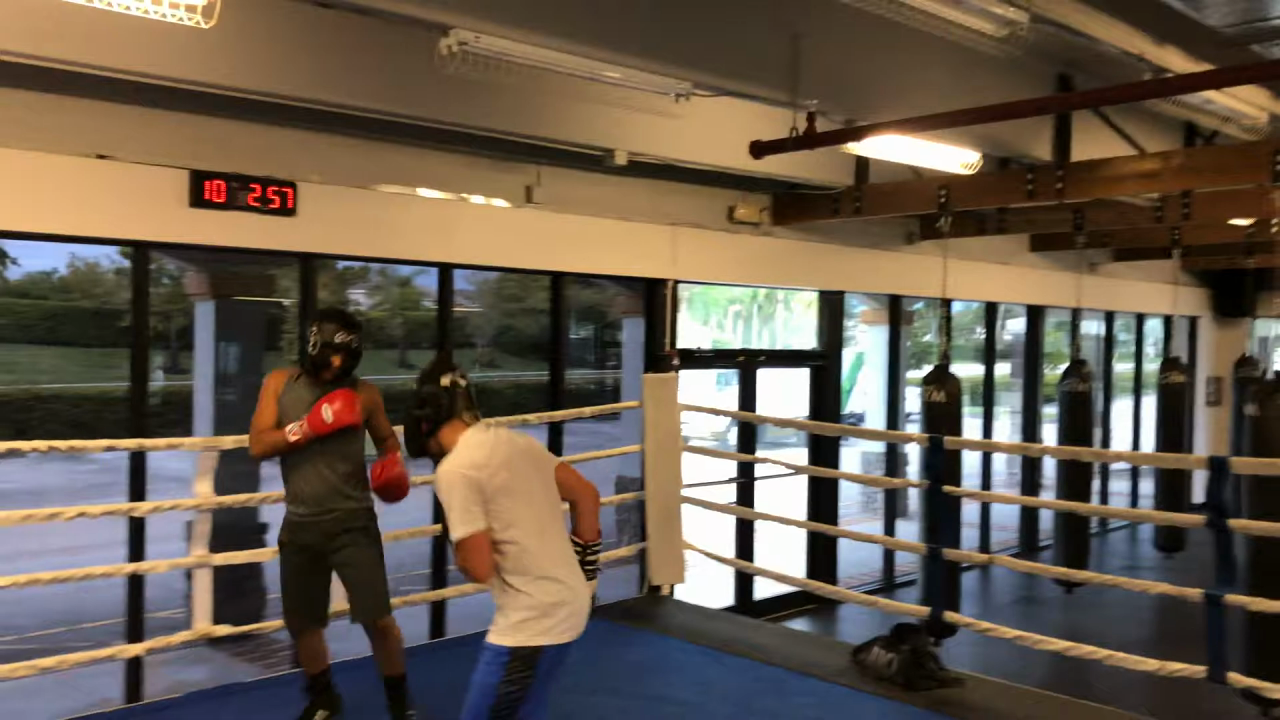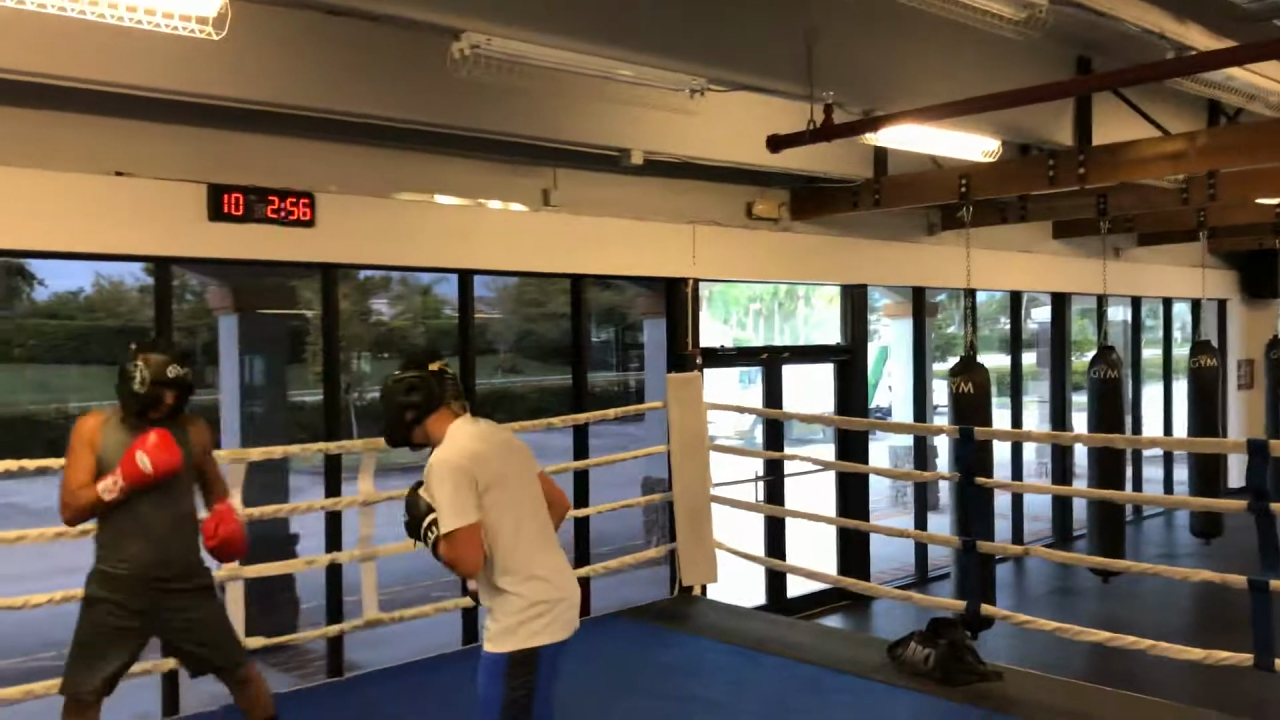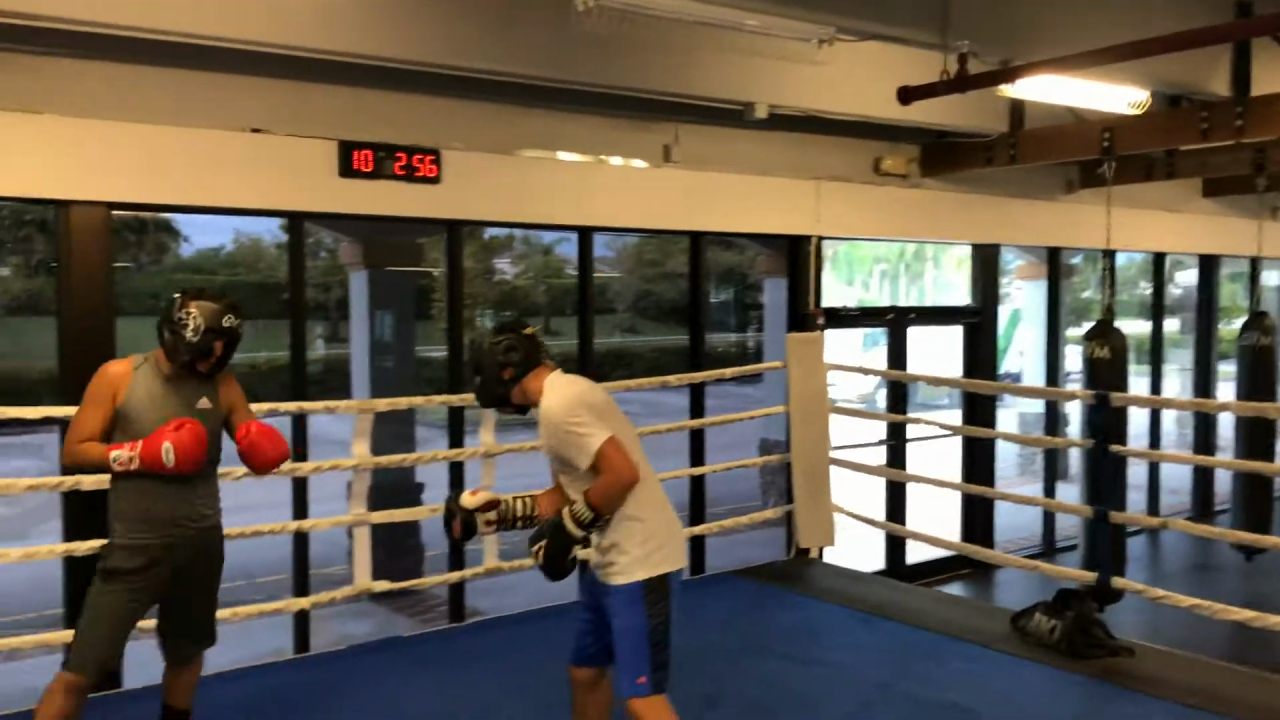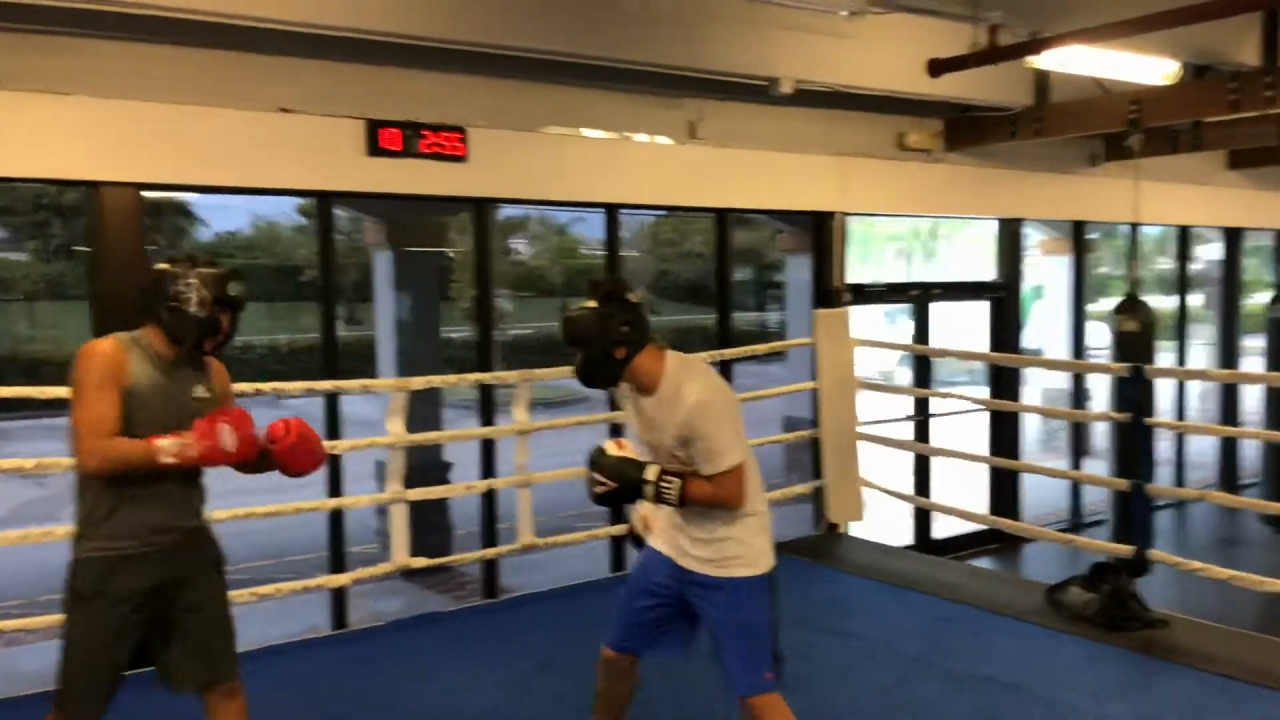
dt=0.5s
person 1, frame 1
left shoulder: (364, 394)
right shoulder: (279, 383)
left elbow: (388, 443)
right elbow: (257, 445)
left wrist: (393, 467)
right wrist: (311, 424)
left hip: (351, 522)
right hip: (301, 524)
left knee: (378, 620)
right knee: (303, 623)
person 1, frame 2
left shoulder: (191, 430)
right shoulder: (93, 428)
left elbow: (214, 487)
right elbow: (72, 509)
left wrist: (225, 518)
right wrist: (126, 476)
left hip: (184, 580)
right hip: (119, 584)
left knee: (239, 671)
person 1, frame 3
left shoulder: (223, 387)
right shoulder: (118, 376)
left elbow: (260, 454)
right elbow: (72, 452)
left wrist: (264, 448)
right wrist: (141, 454)
left hip: (200, 546)
right hip: (134, 550)
left knee: (187, 654)
right knee: (81, 673)
person 1, frame 4
left shoulder: (210, 372)
right shoulder: (106, 357)
left elbow: (239, 449)
right elbow: (93, 456)
left wrist: (277, 447)
right wrist: (190, 448)
left hip: (187, 552)
right hip: (110, 560)
person 2, frame 1
left shoulder: (455, 469)
right shoulder: (516, 442)
left elbow: (479, 567)
right elbow: (586, 494)
left wrist: (463, 540)
right wrist: (585, 571)
left hip: (531, 618)
right hip: (565, 601)
person 2, frame 2
left shoulder: (447, 460)
right shoulder: (496, 436)
left elbow: (466, 560)
right elbow: (559, 504)
left wrist: (425, 522)
left hip: (525, 619)
right hip: (550, 602)
person 2, frame 3
left shoulder: (559, 405)
right shoulder: (564, 395)
left elbow: (623, 474)
right elbow: (565, 494)
left wrist: (569, 529)
right wrist: (498, 512)
left hip: (640, 559)
right hip: (612, 559)
right knee: (585, 672)
person 2, frame 4
left shoulder: (699, 395)
right shoulder: (628, 384)
left elbow: (729, 493)
left wrist: (646, 483)
left hip: (733, 560)
right hip: (670, 548)
right knee: (616, 657)
